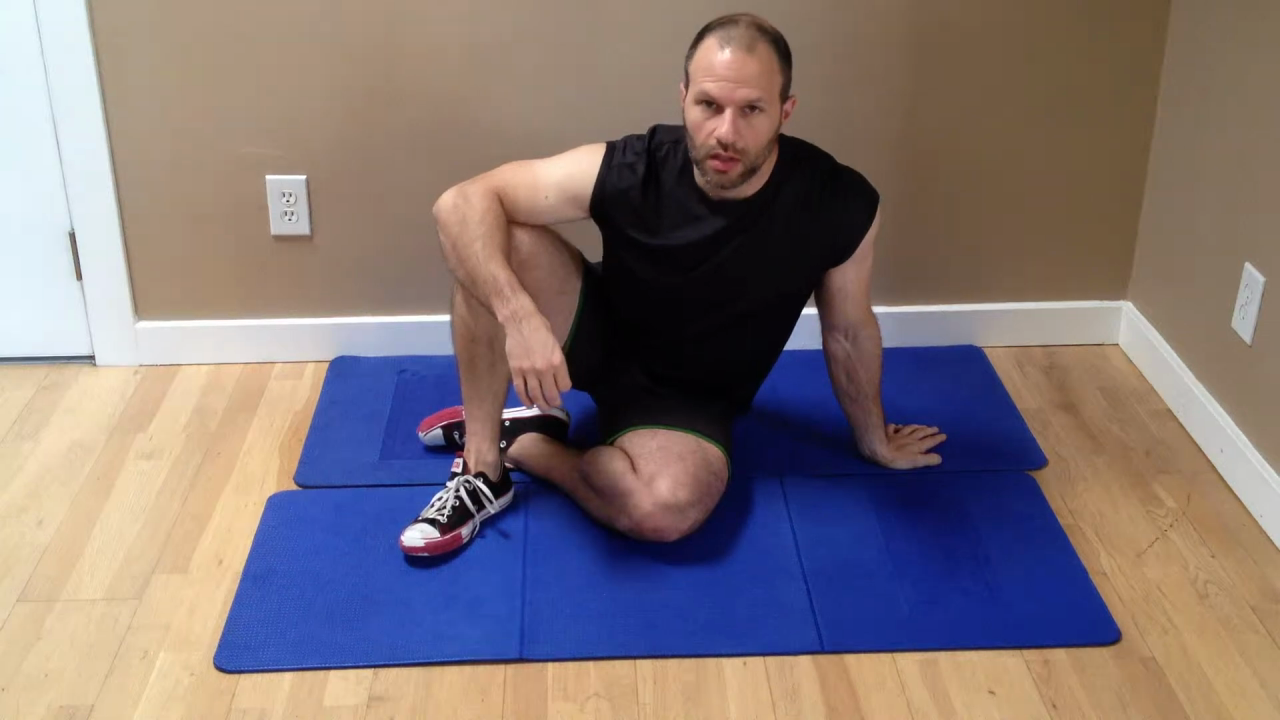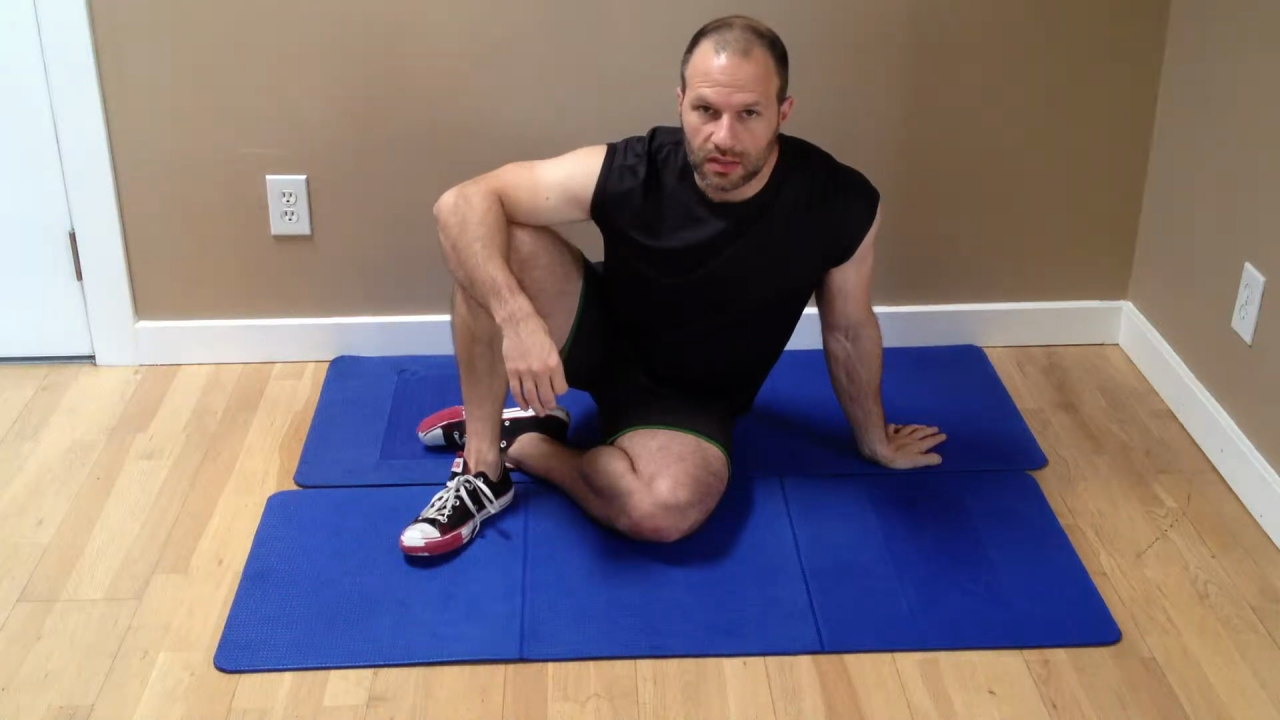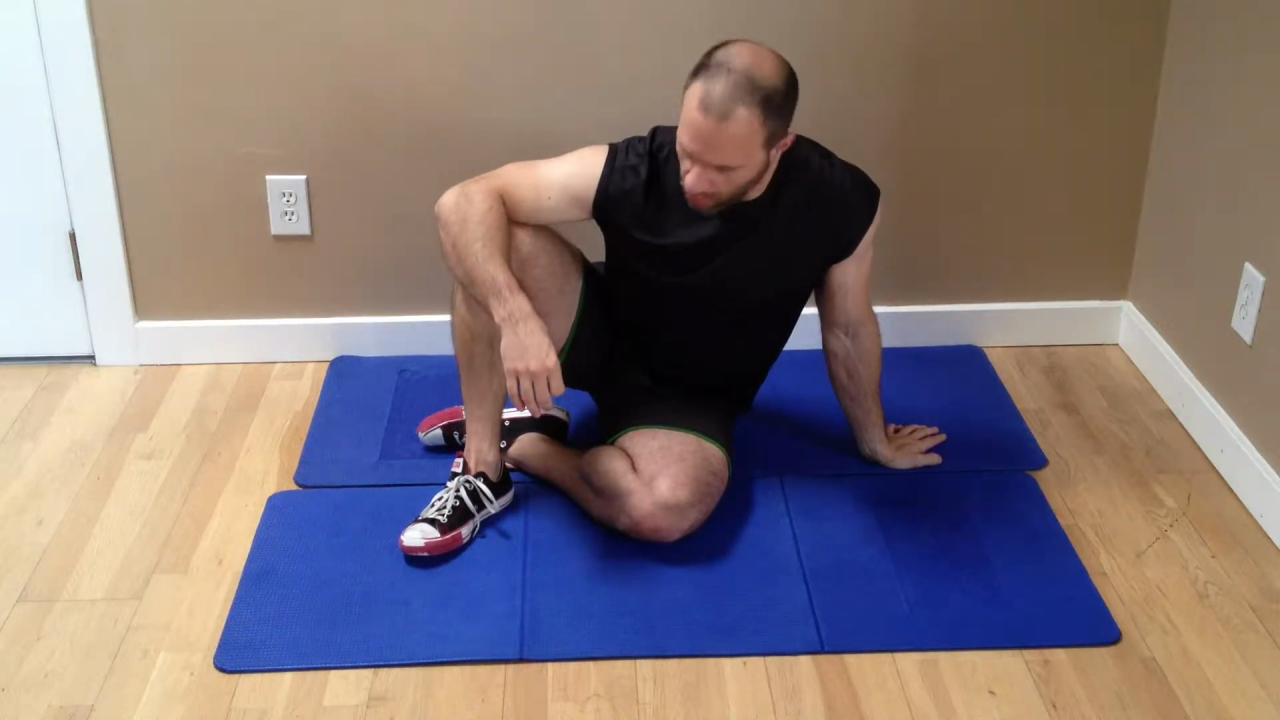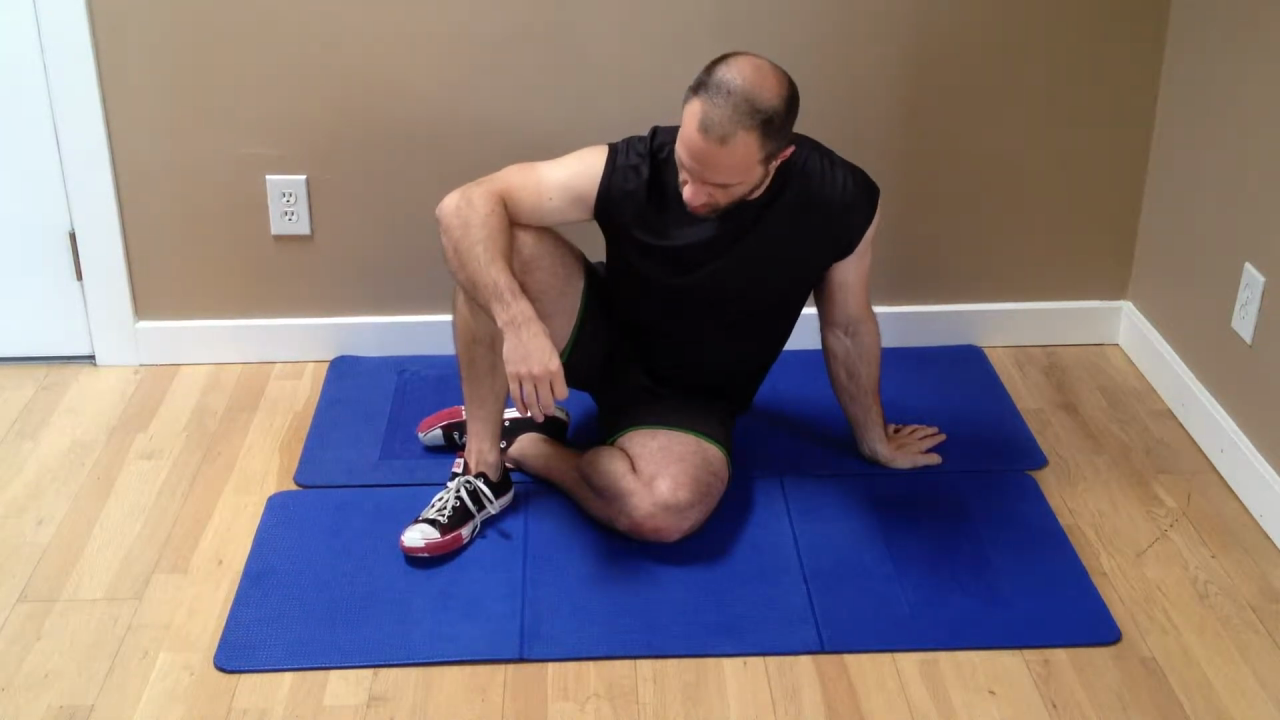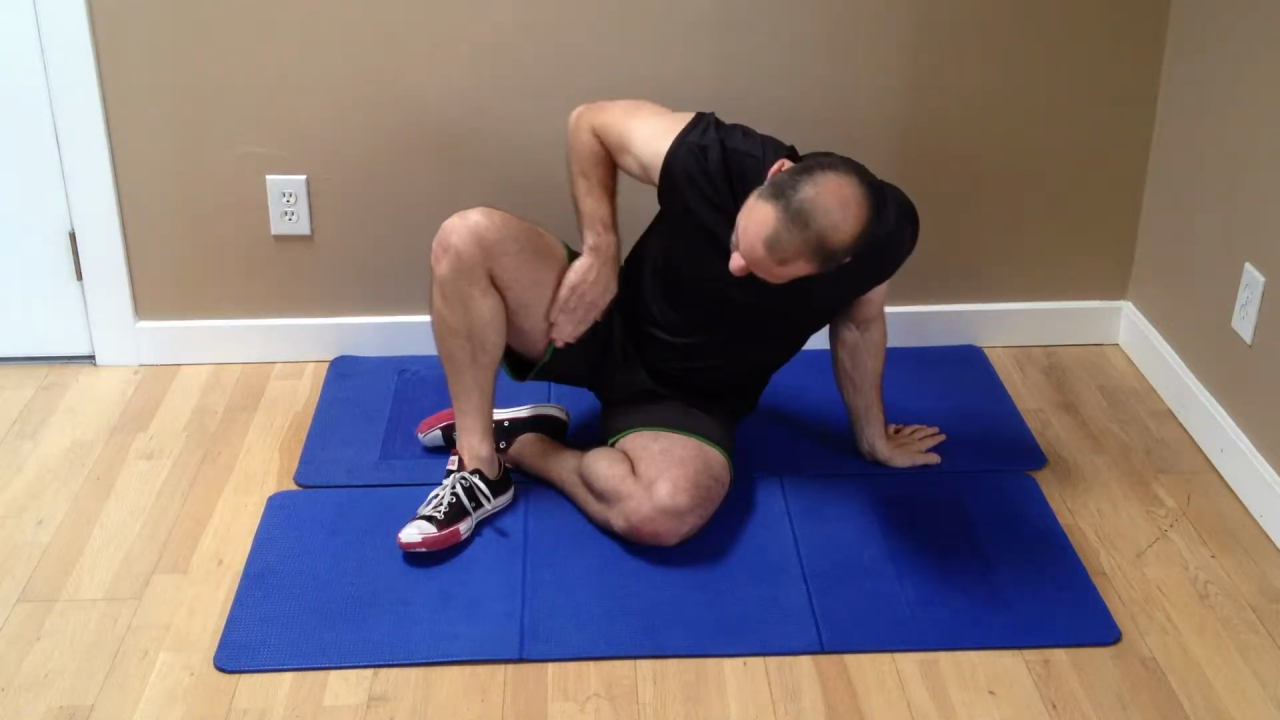
dt=1s
person 1, frame 1
left shoulder: (840, 205)
right shoulder: (624, 170)
left elbow: (849, 330)
right elbow: (462, 204)
left wrist: (874, 439)
right wrist: (520, 318)
left hip: (692, 396)
right hip: (602, 342)
left knee: (667, 509)
right knee: (498, 245)
left ankle: (515, 440)
right ankle: (483, 464)
person 1, frame 2
left shoulder: (840, 205)
right shoulder: (625, 172)
left elbow: (849, 330)
right elbow: (462, 204)
left wrist: (874, 440)
right wrist: (517, 320)
left hip: (692, 396)
right hip: (602, 340)
left knee: (667, 509)
right knee: (498, 244)
left ankle: (517, 440)
right ankle: (483, 463)
person 1, frame 3
left shoulder: (842, 203)
right shoulder: (627, 170)
left elbow: (848, 327)
right elbow: (463, 203)
left wrist: (873, 439)
right wrist: (517, 320)
left hip: (692, 394)
right hip: (604, 340)
left knee: (668, 509)
right knee: (498, 242)
left ankle: (515, 439)
right ankle: (483, 465)
person 1, frame 4
left shoulder: (840, 202)
right shoulder: (626, 170)
left elbow: (848, 326)
right elbow: (465, 208)
left wrist: (873, 439)
right wrist: (521, 324)
left hip: (691, 395)
right hip: (604, 339)
left knee: (668, 509)
right knee: (499, 245)
left ankle: (518, 440)
right ankle: (483, 466)
person 1, frame 5
left shoulder: (884, 231)
right shoulder: (707, 156)
left elbow: (858, 322)
right elbow: (589, 122)
left wrist: (873, 437)
right wrist: (600, 251)
left hip: (696, 396)
right hip: (610, 327)
left knee: (666, 513)
right knee: (467, 238)
left ankle: (517, 440)
right ankle: (478, 467)
